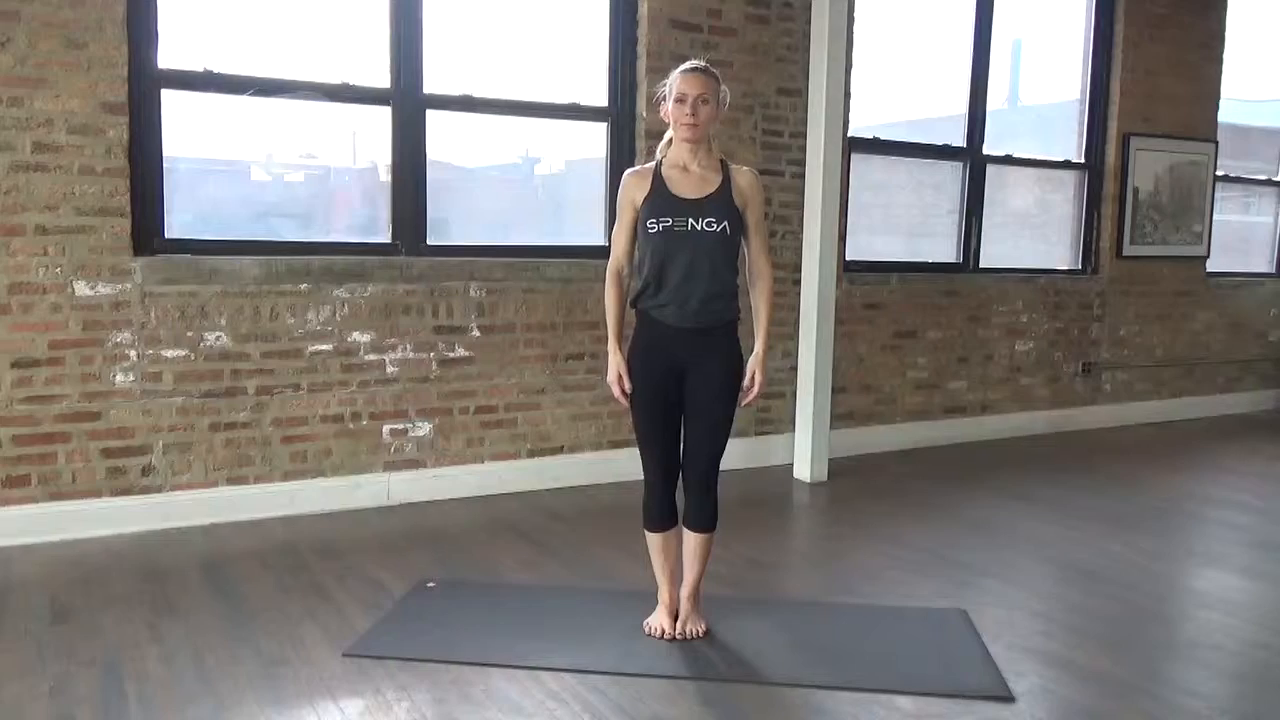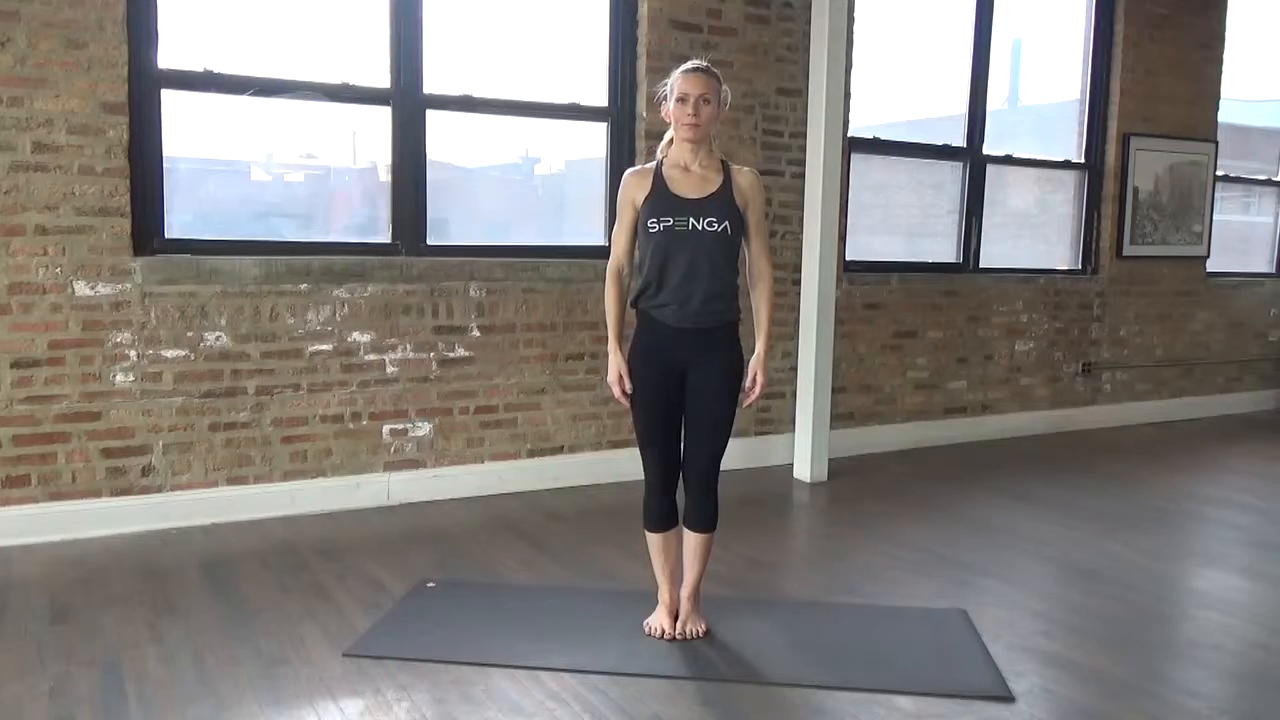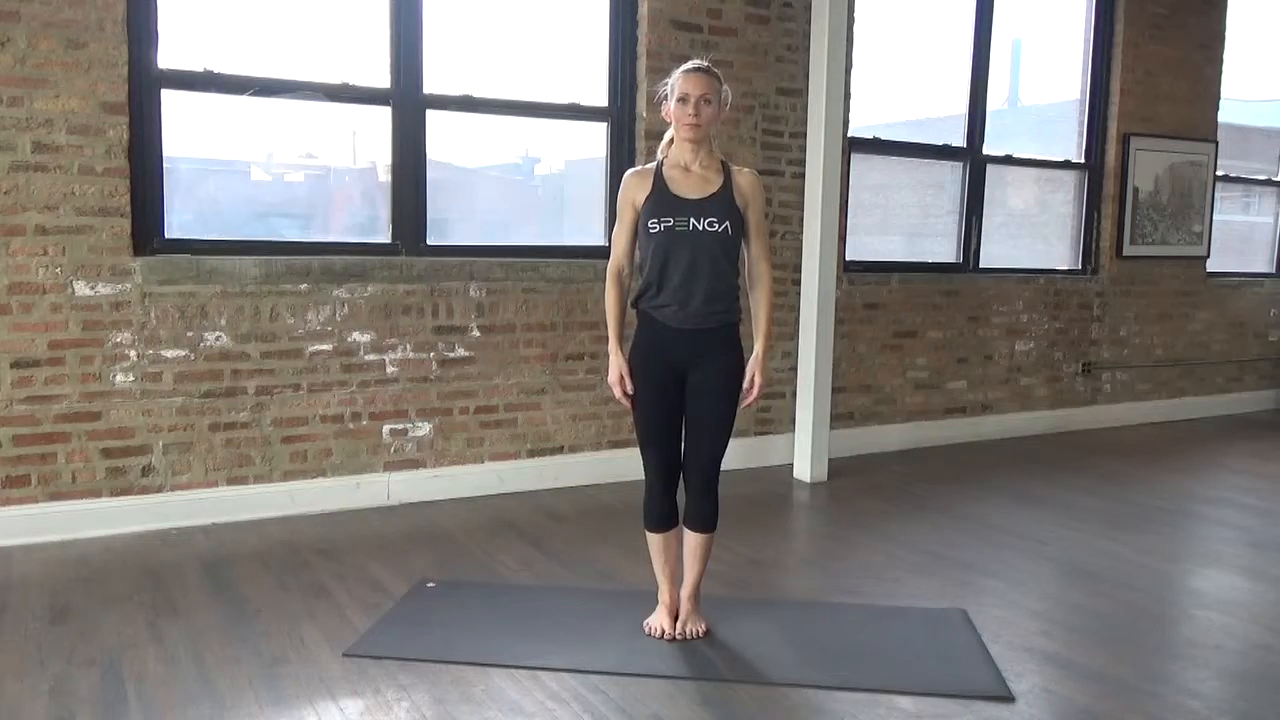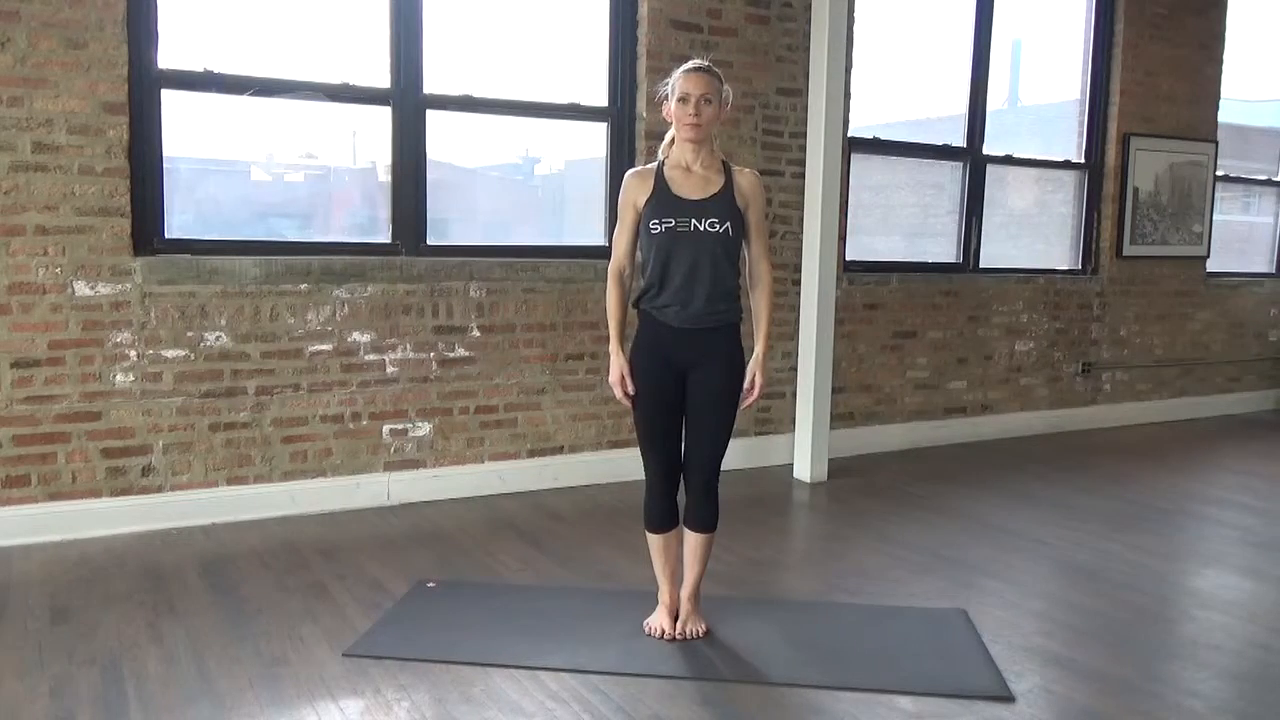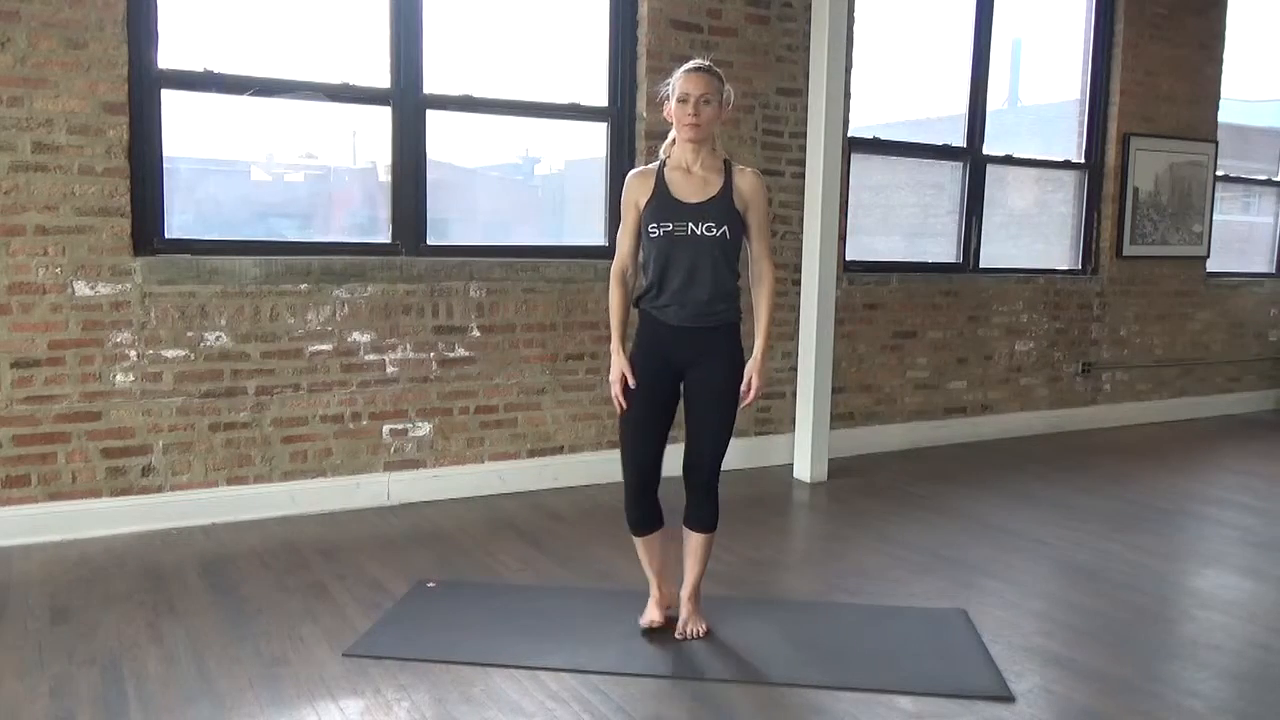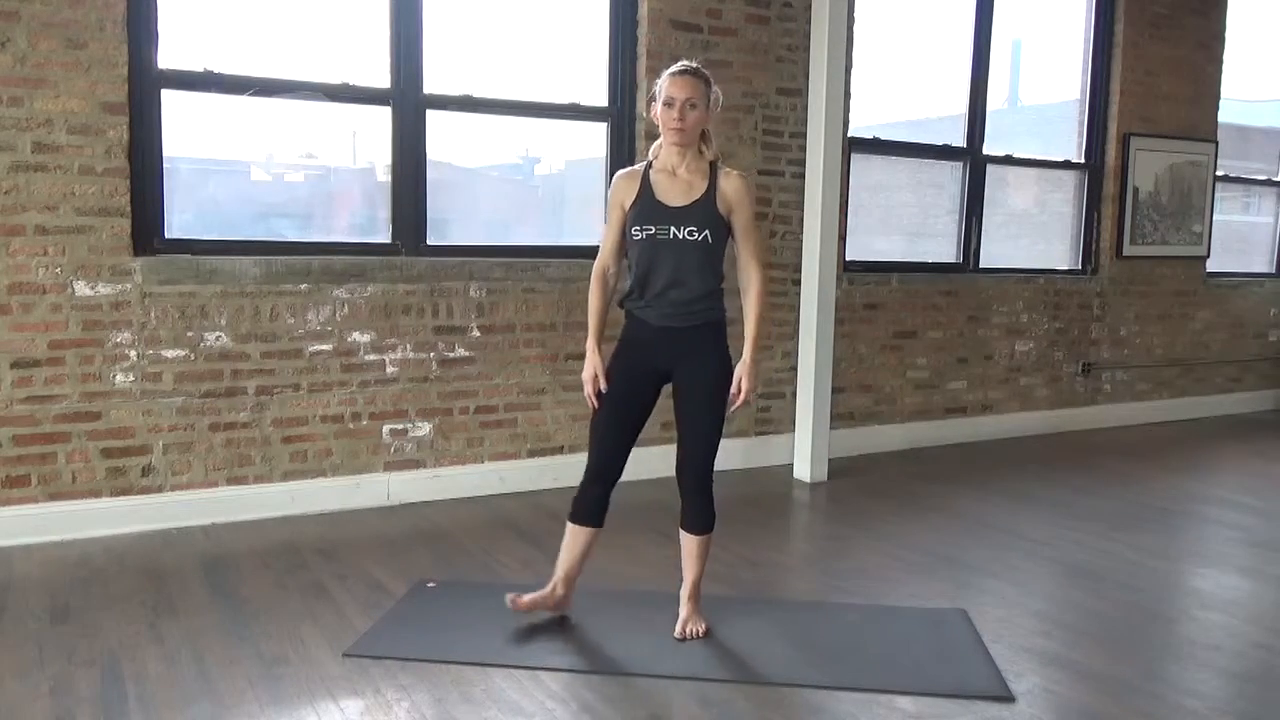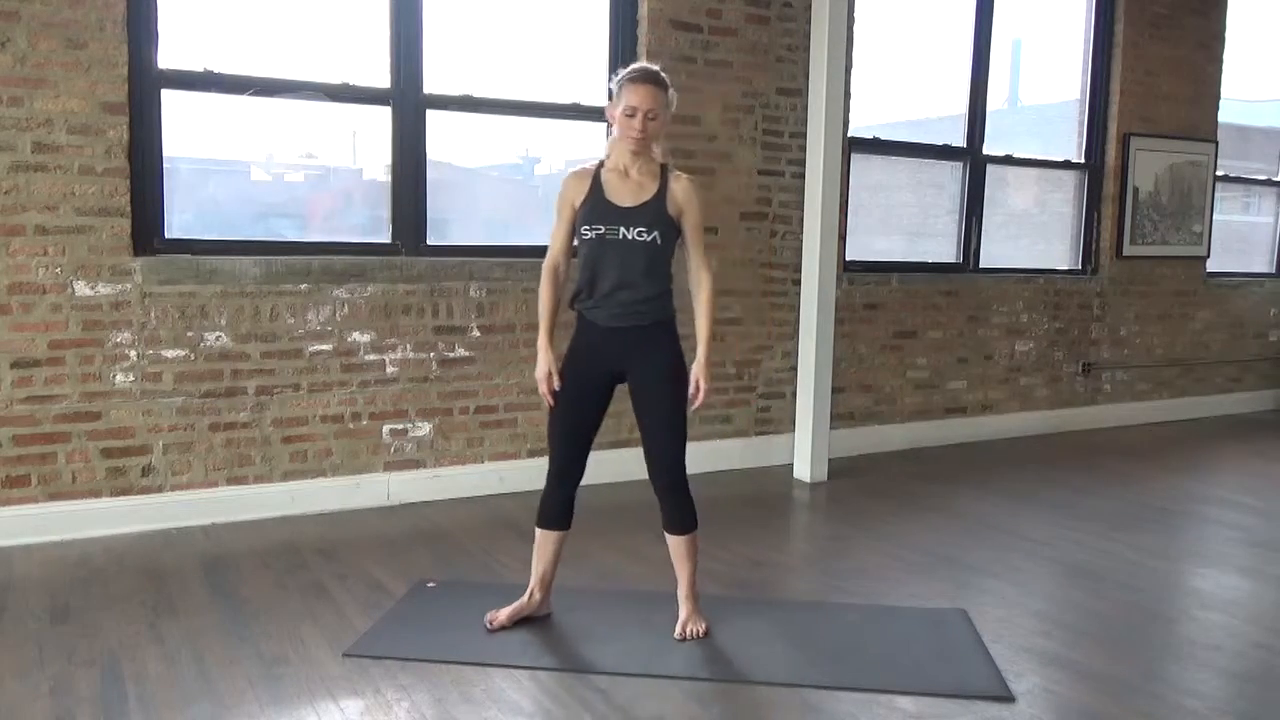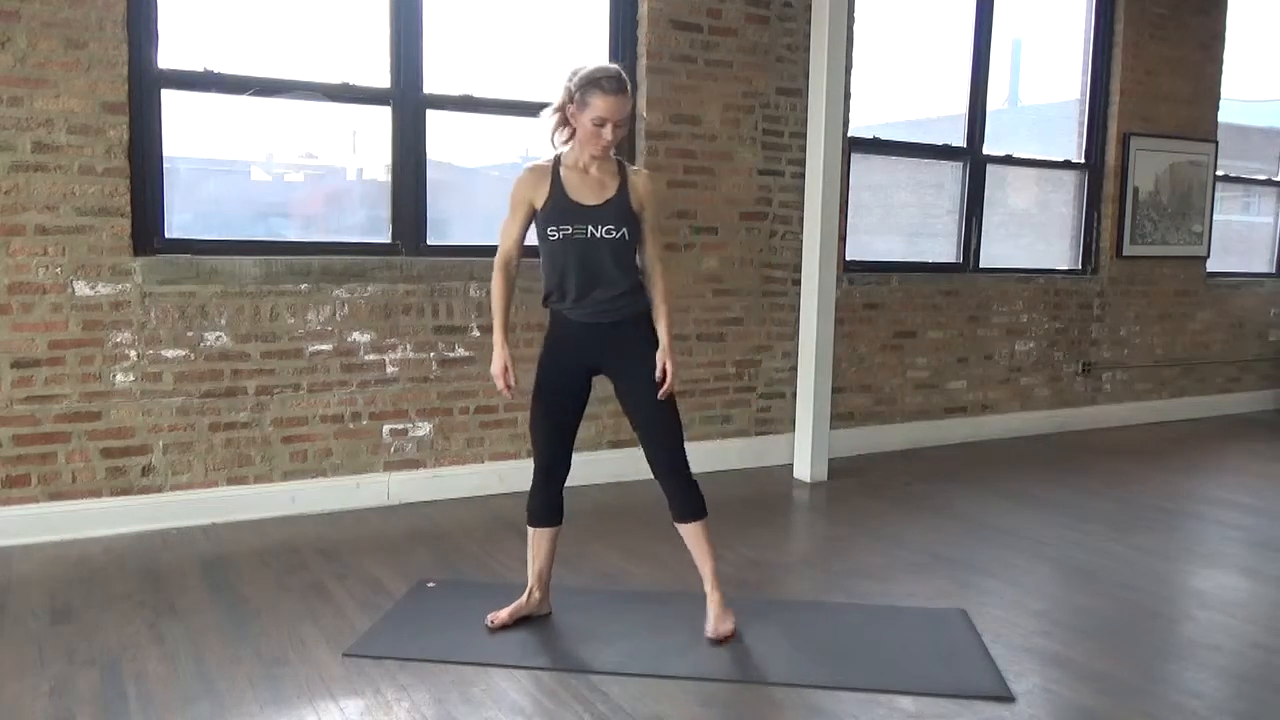
dt=0.3s
person 1, frame 1
left shoulder: (742, 183)
right shoulder: (638, 182)
left elbow: (759, 268)
right elbow: (618, 269)
left wrist: (760, 347)
right wrist: (614, 348)
left hip: (715, 346)
right hip: (654, 343)
left knee: (701, 475)
right knee: (659, 475)
left ankle: (691, 598)
right ankle: (665, 598)
person 1, frame 2
left shoulder: (743, 183)
right shoulder: (638, 182)
left elbow: (760, 268)
right elbow: (618, 268)
left wrist: (762, 347)
right wrist: (614, 348)
left hip: (716, 346)
right hip: (655, 344)
left knee: (701, 475)
right knee: (659, 475)
left ankle: (691, 598)
right ankle: (665, 598)
person 1, frame 3
left shoulder: (743, 184)
right shoulder: (639, 182)
left elbow: (760, 269)
right elbow: (618, 270)
left wrist: (760, 348)
right wrist: (615, 349)
left hip: (717, 347)
right hip: (655, 344)
left knee: (702, 476)
right knee: (660, 475)
left ankle: (691, 598)
right ankle: (666, 598)
person 1, frame 4
left shoulder: (744, 184)
right shoulder: (640, 182)
left elbow: (759, 270)
right elbow: (619, 270)
left wrist: (761, 349)
right wrist: (616, 350)
left hip: (718, 347)
right hip: (656, 343)
left knee: (702, 476)
right knee: (661, 476)
left ankle: (690, 599)
right ankle: (665, 598)
person 1, frame 5
left shoulder: (745, 184)
right shoulder: (642, 182)
left elbow: (763, 271)
right elbow: (623, 270)
left wrist: (759, 351)
right wrist: (617, 348)
left hip: (716, 344)
right hip: (655, 340)
left knee: (702, 475)
right knee: (639, 473)
left ankle: (690, 598)
right ankle: (658, 593)
person 1, frame 6
left shoulder: (729, 186)
right shoulder: (627, 184)
left elbow: (751, 273)
right elbow: (604, 269)
left wrist: (748, 355)
right wrist: (591, 348)
left hip: (702, 346)
right hip: (640, 340)
left knee: (695, 477)
right knee: (600, 468)
left ankle: (689, 599)
right ankle: (560, 587)
person 1, frame 7
left shoulder: (678, 190)
right shoulder: (580, 183)
left elbow: (699, 274)
right elbow: (555, 267)
left wrist: (701, 355)
right wrist: (543, 345)
left hip: (655, 344)
right hip: (592, 341)
left knee: (668, 474)
right knee: (563, 470)
left ankle: (687, 599)
right ankle: (538, 593)
person 1, frame 8
left shoulder: (637, 183)
right shoulder: (536, 181)
left elbow: (651, 264)
right elbow: (504, 262)
left wrist: (665, 340)
right wrist: (499, 342)
left hip: (629, 336)
right hip: (566, 337)
left knee: (670, 463)
right knee: (548, 466)
left ankle: (713, 593)
right ankle: (536, 593)
